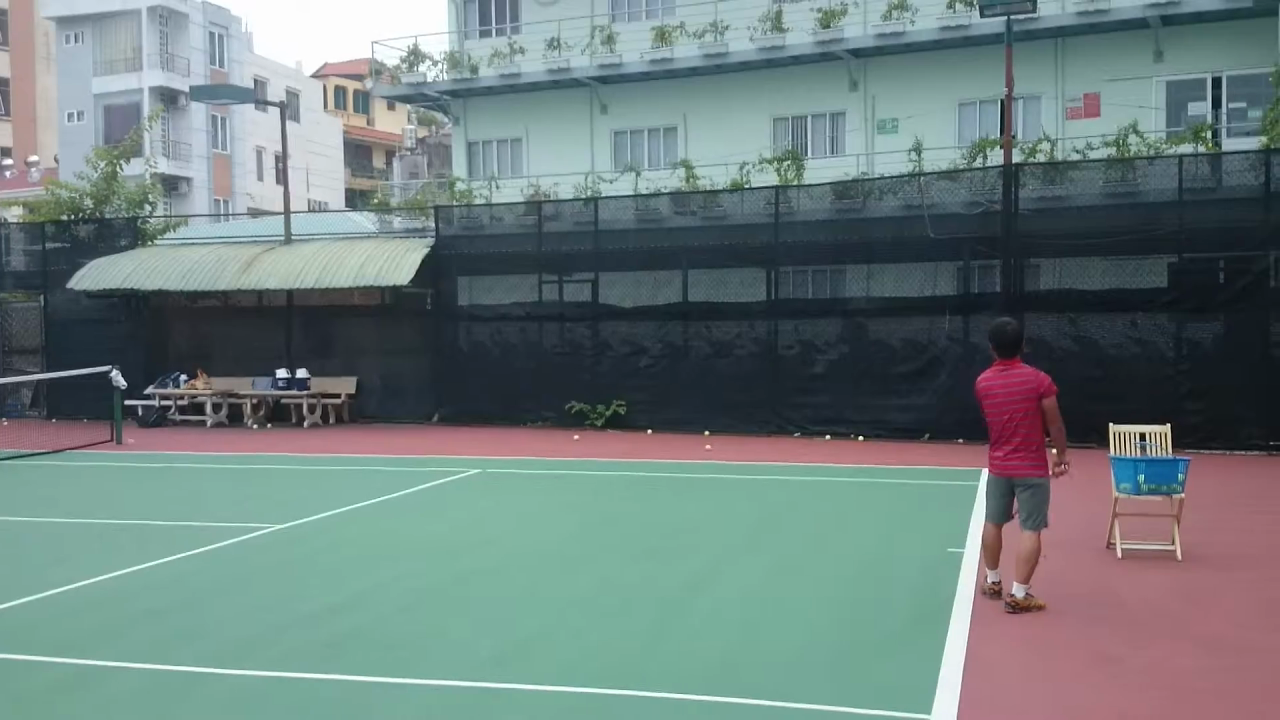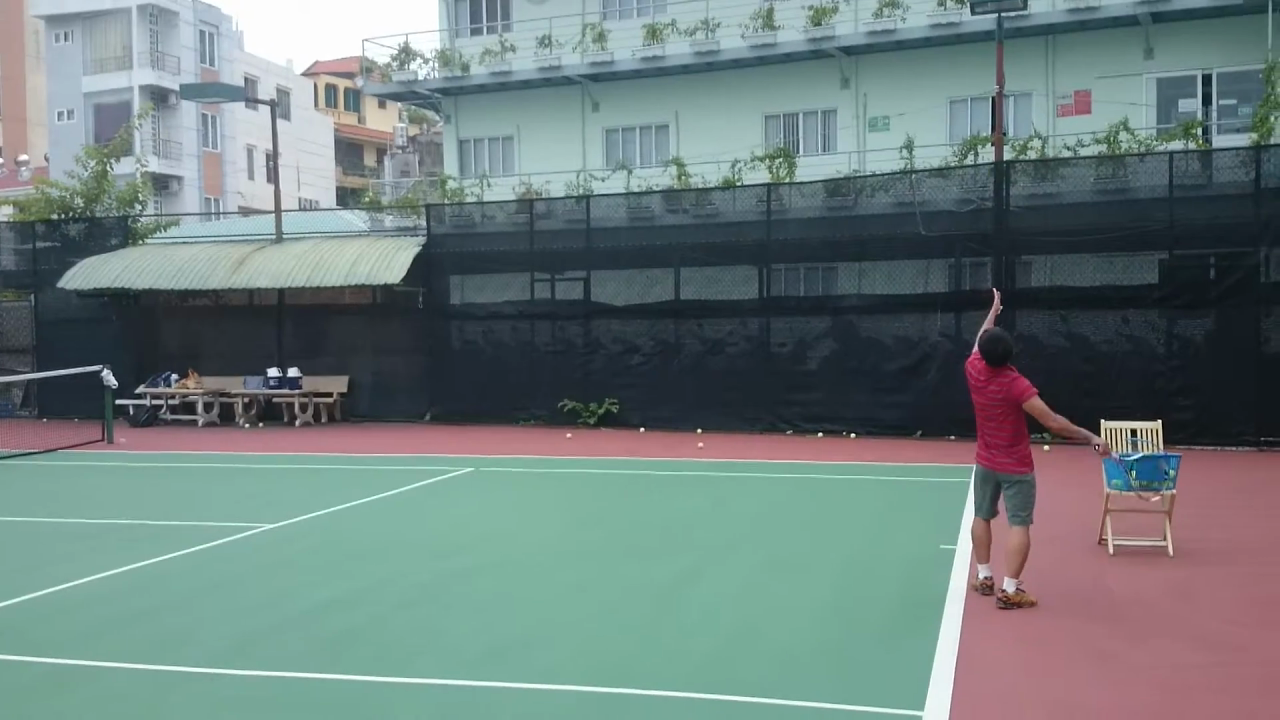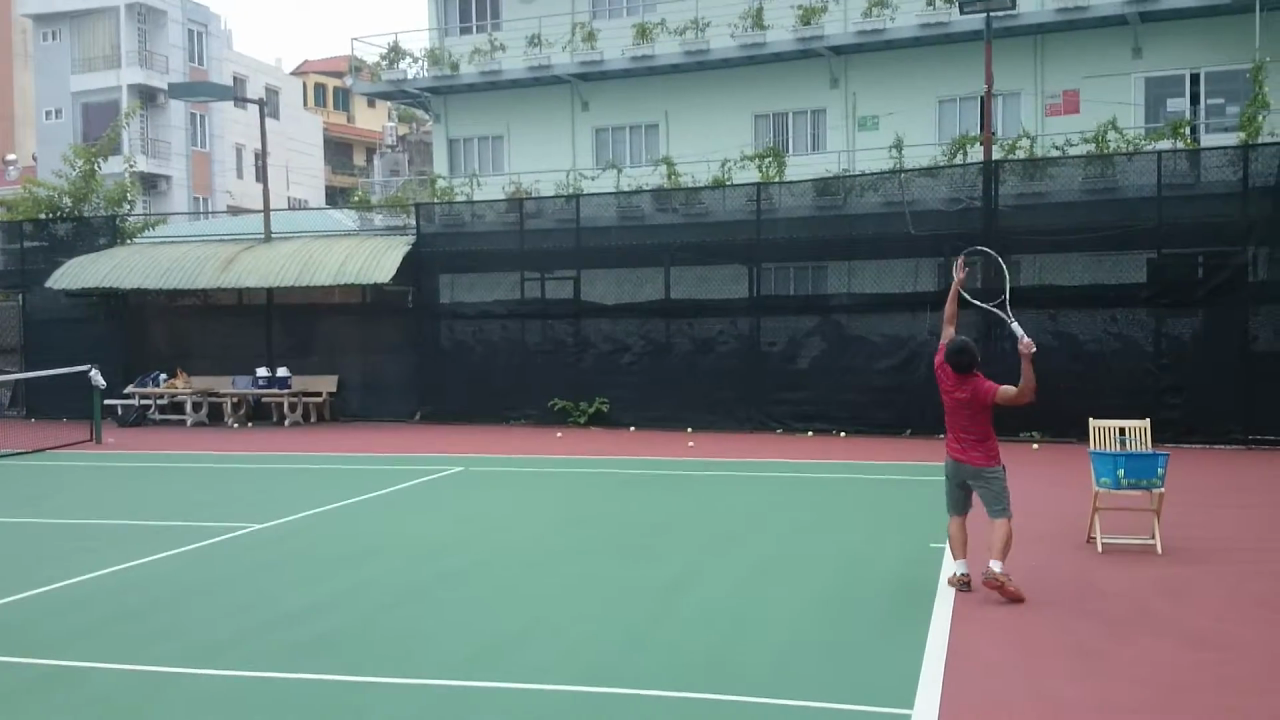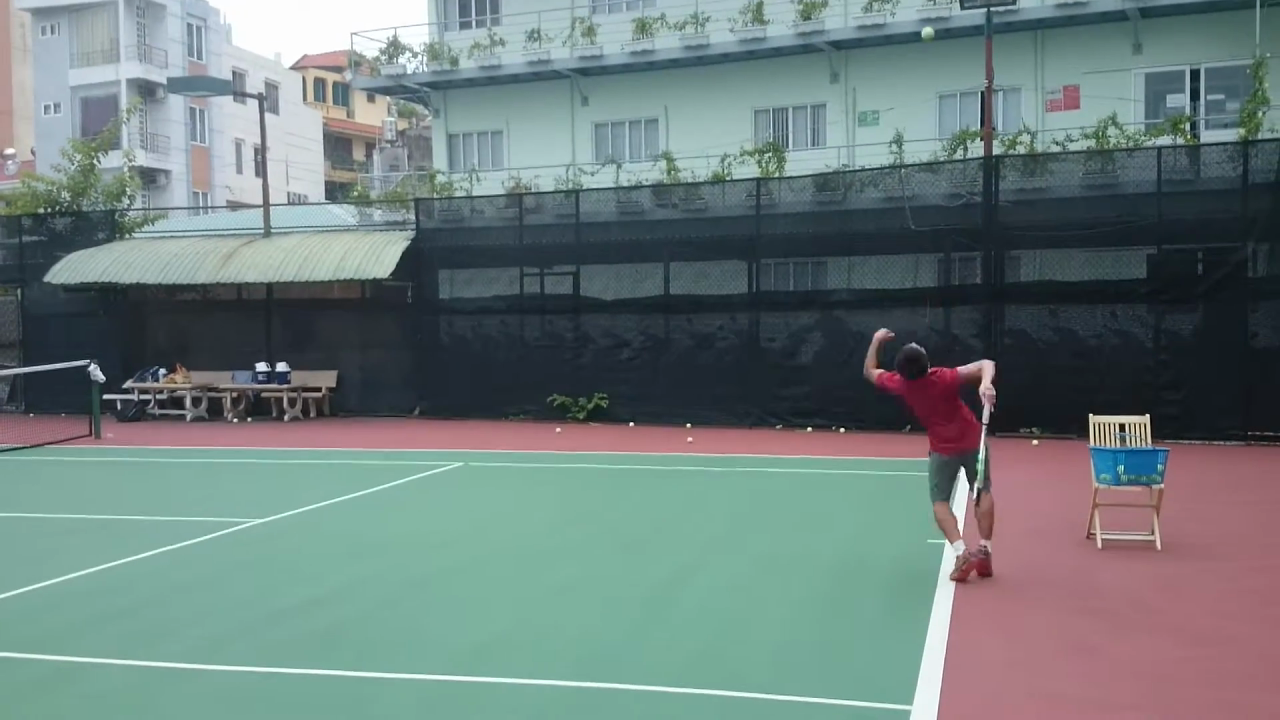
dt=0.5s
person 1, frame 1
left shoulder: (983, 382)
right shoulder: (1039, 380)
right elbow: (1056, 427)
right wrist: (1061, 457)
left hip: (998, 467)
right hip: (1032, 469)
left knee: (993, 523)
right knee: (1031, 530)
left ankle: (992, 582)
right ankle: (1018, 595)
person 1, frame 2
left shoulder: (974, 371)
right shoulder: (1017, 386)
left elbow: (980, 339)
right elbow: (1052, 421)
left wrist: (993, 310)
right wrist: (1090, 438)
left hip: (985, 463)
right hip: (1016, 468)
left knee: (981, 518)
right knee: (1018, 525)
left ankle: (984, 578)
right ankle: (1009, 590)
person 1, frame 3
left shoulder: (943, 372)
right shoulder: (982, 389)
left elbow: (948, 325)
right elbow: (1025, 395)
left wrist: (956, 284)
right wrist: (1026, 359)
left hip: (955, 461)
right hip: (985, 464)
left knee: (957, 516)
right knee: (1001, 519)
left ankle: (961, 573)
right ankle: (996, 571)
person 1, frame 4
left shoulder: (900, 383)
right shoulder: (943, 379)
left elbow: (869, 370)
right elbow: (985, 365)
left wrist: (876, 341)
right wrist: (986, 384)
left hip: (943, 451)
right hip: (971, 443)
left knee: (940, 504)
right knee: (984, 495)
left ankle: (961, 552)
right ankle: (984, 551)
